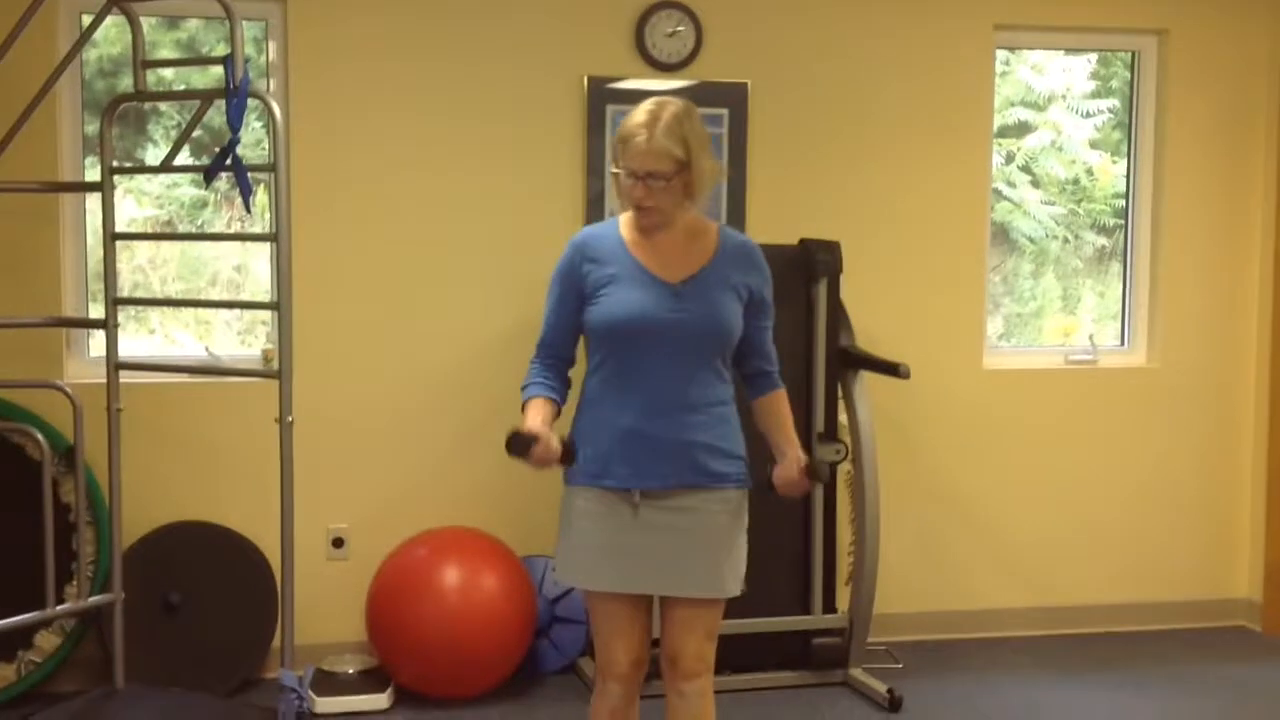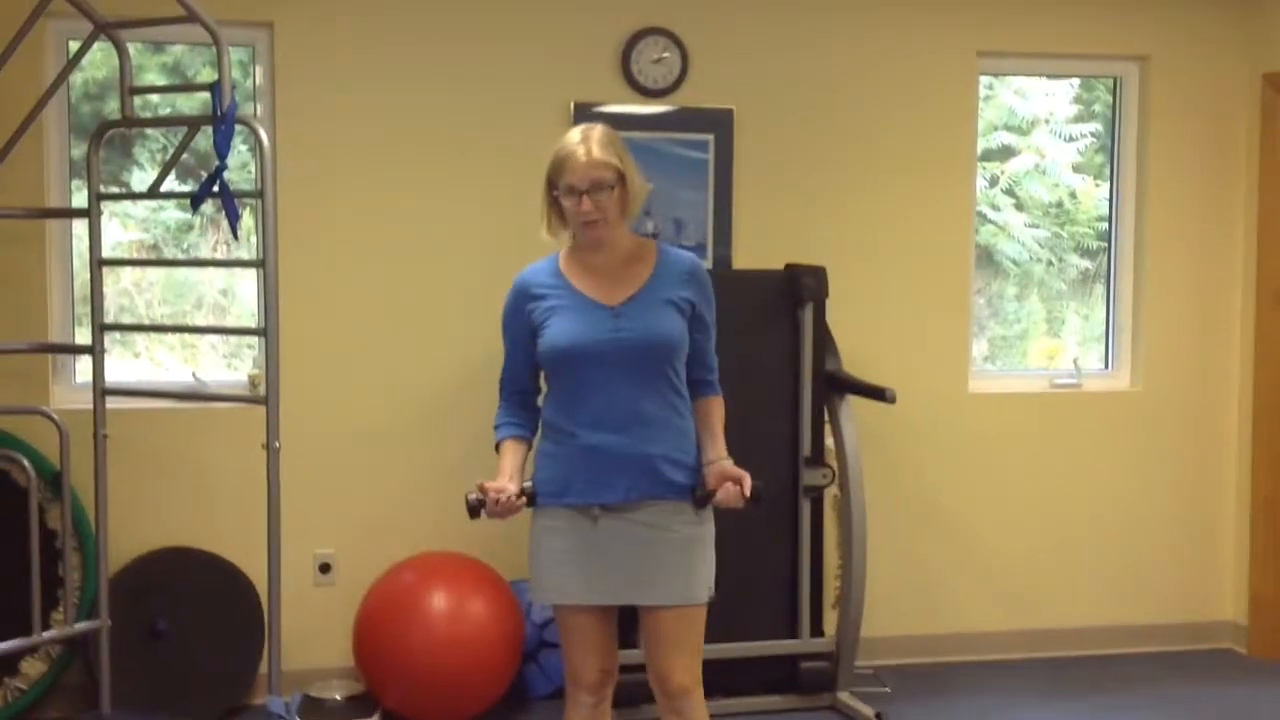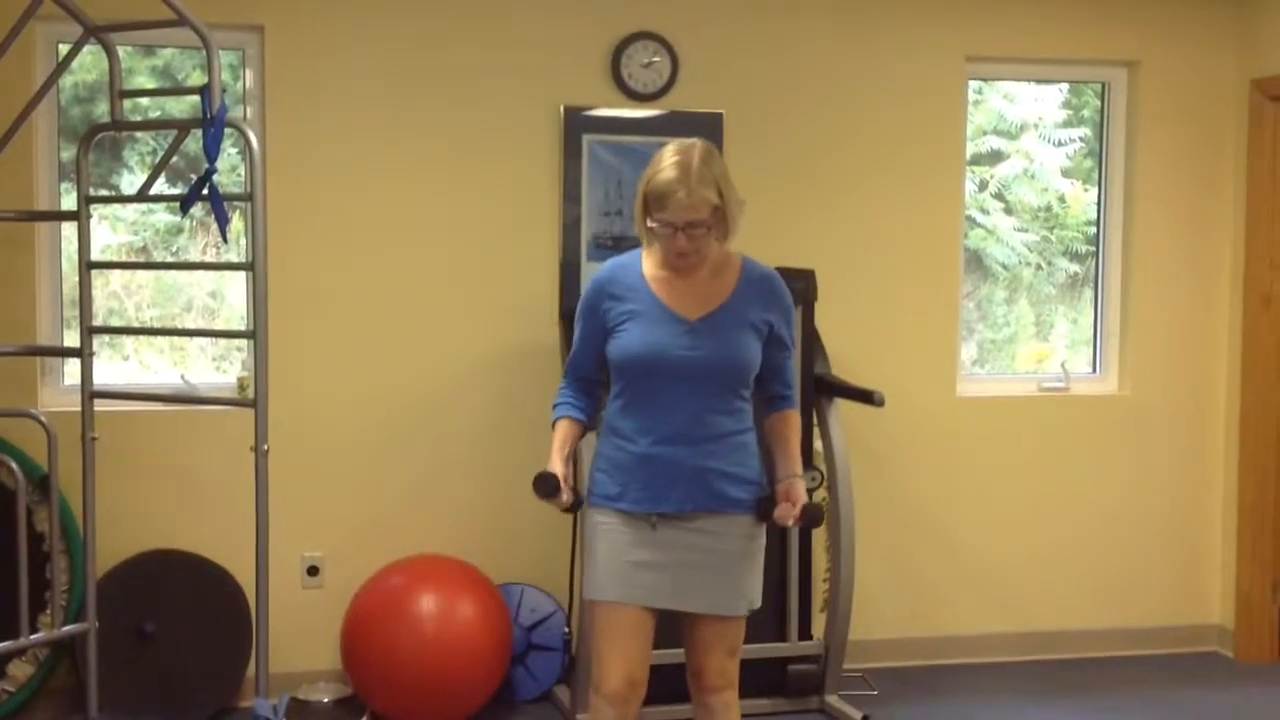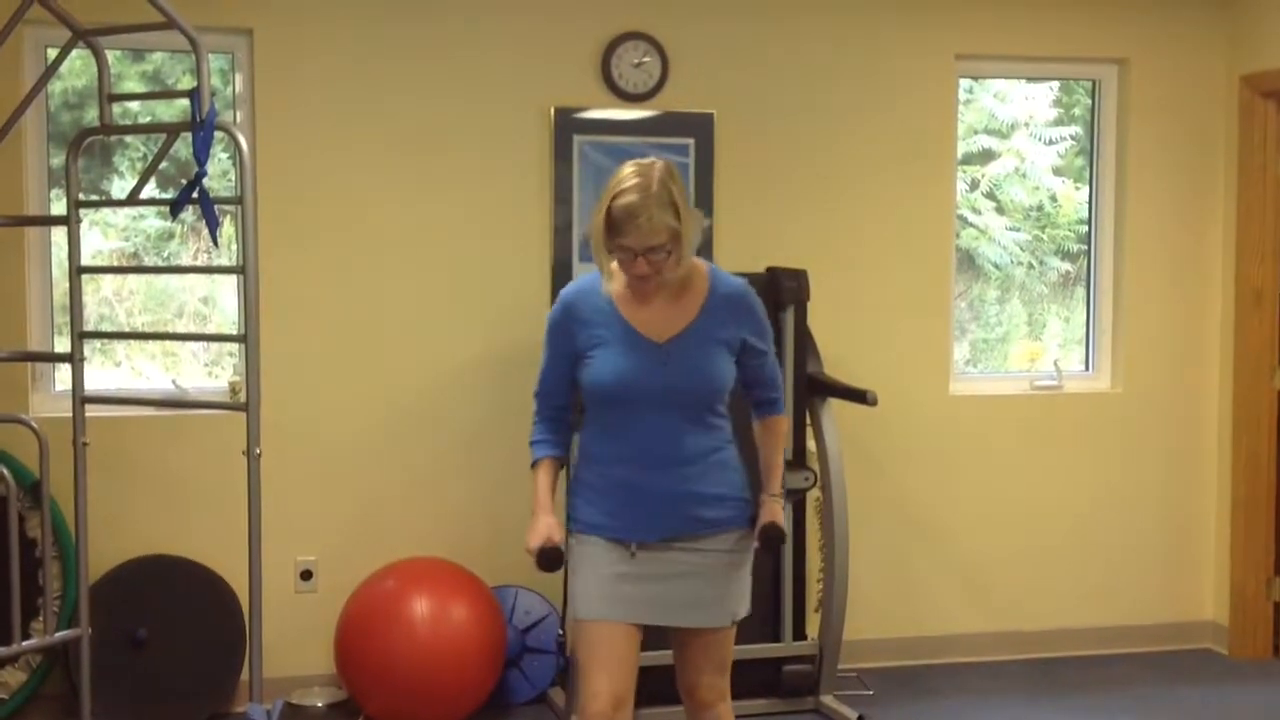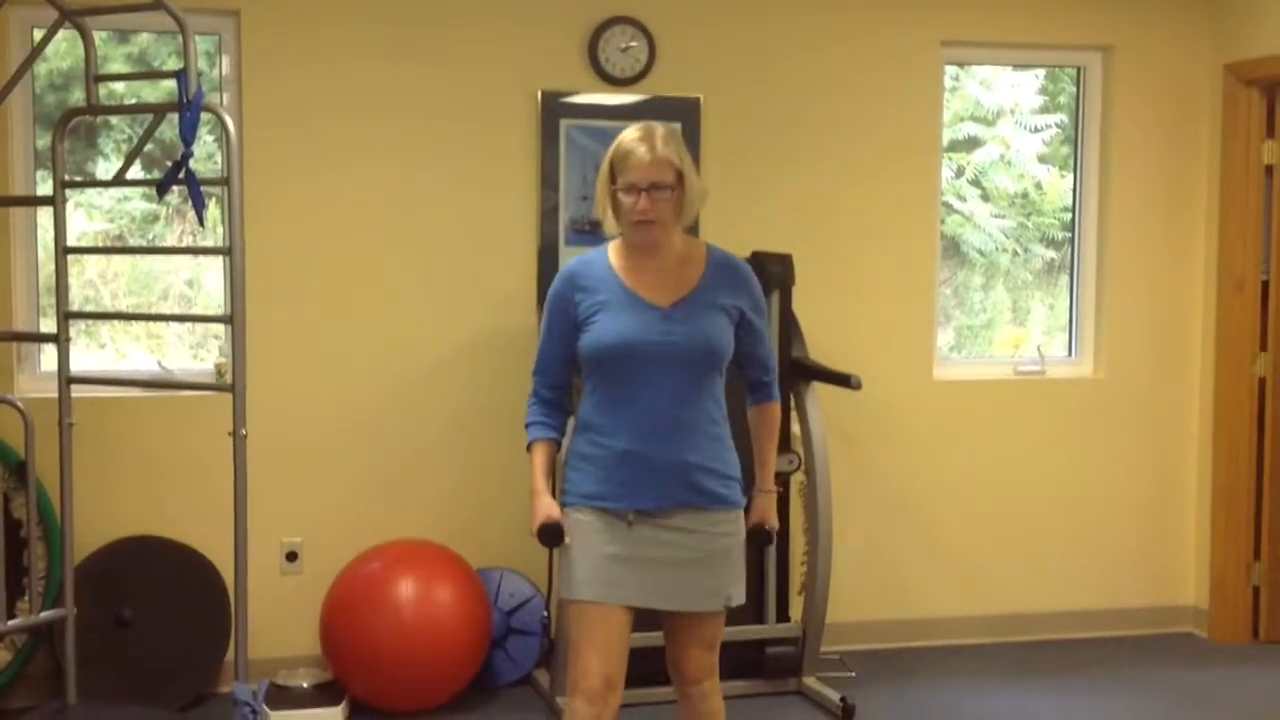
dt=1s
person 1, frame 1
left shoulder: (741, 260)
right shoulder: (589, 251)
left elbow: (759, 371)
right elbow: (550, 360)
left wrist: (787, 452)
right wrist: (539, 422)
left hip: (706, 489)
right hip: (607, 487)
left knee: (689, 670)
right knee: (619, 670)
person 1, frame 2
left shoulder: (684, 274)
right shoulder: (533, 288)
left elbow: (703, 382)
right elbow: (517, 400)
left wrist: (716, 458)
right wrist: (509, 476)
left hip: (669, 501)
right hip: (571, 507)
person 1, frame 3
left shoulder: (763, 291)
right shoulder: (611, 284)
left elbow: (779, 396)
right elbow: (580, 385)
left wrist: (790, 474)
right wrist: (559, 456)
left hip: (725, 511)
right hip: (625, 509)
person 1, frame 4
left shoulder: (734, 302)
right shoulder: (578, 305)
left elbow: (769, 400)
right elbow: (552, 415)
left wrist: (773, 492)
right wrist: (543, 507)
left hip: (710, 531)
right hip: (607, 532)
person 1, frame 5
left shoulder: (730, 278)
right shoulder: (578, 280)
left elbow: (762, 385)
right elbow: (547, 397)
left wrist: (765, 486)
right wrist: (540, 489)
left hip: (704, 505)
right hip: (602, 507)
